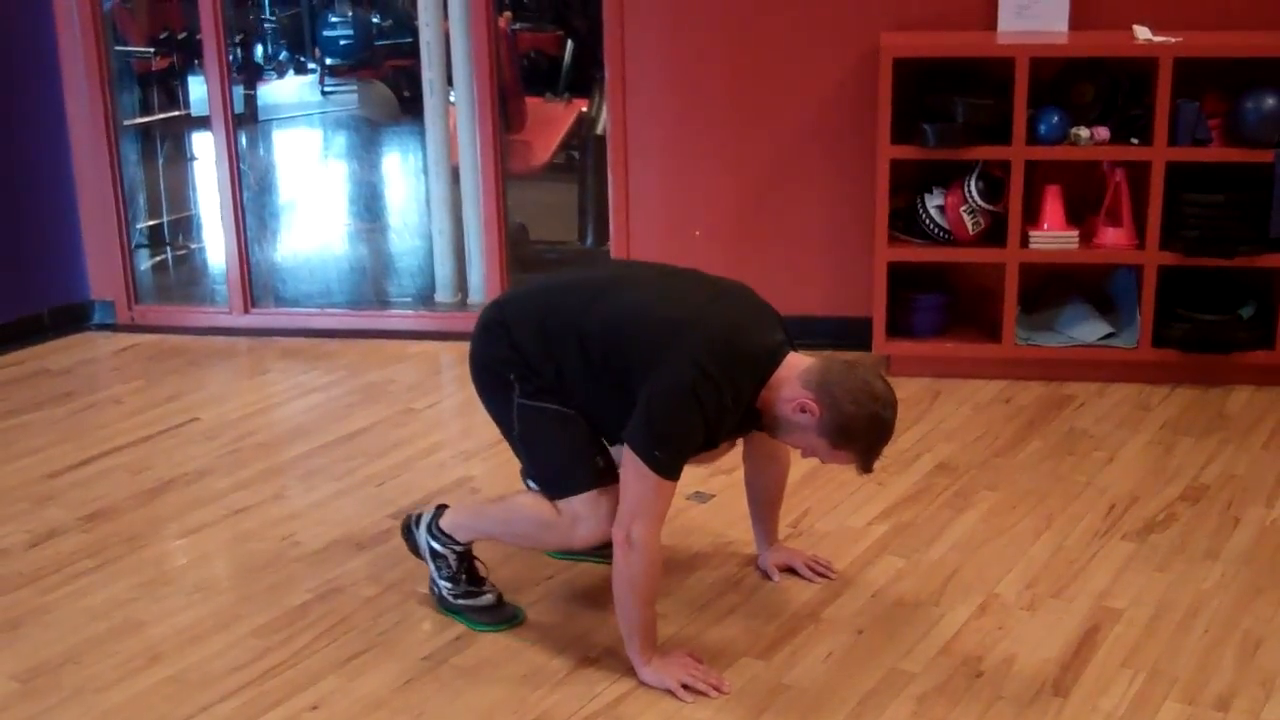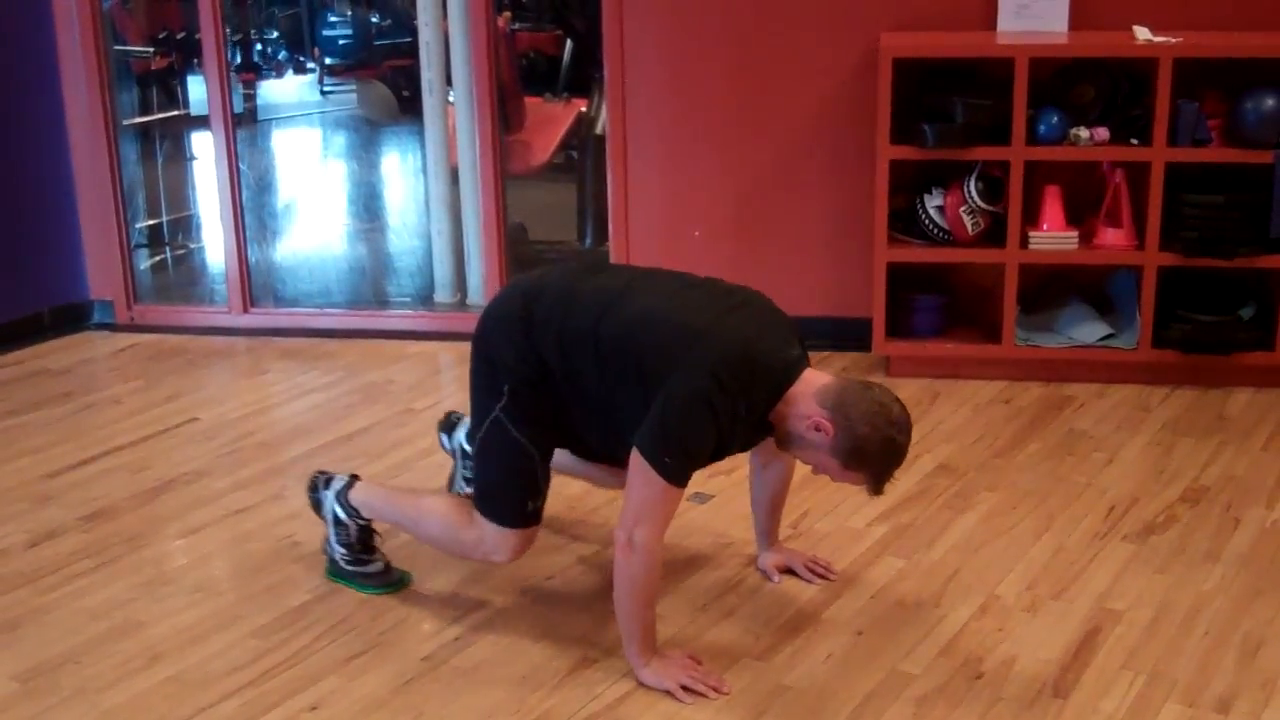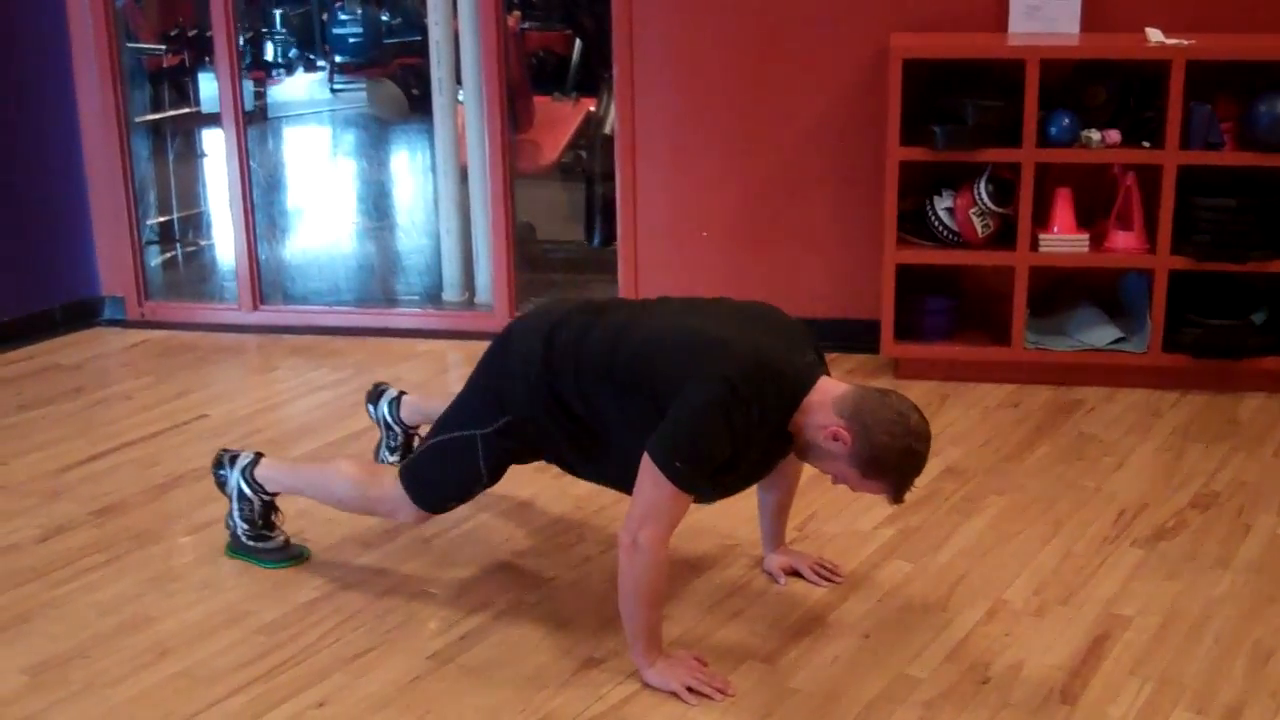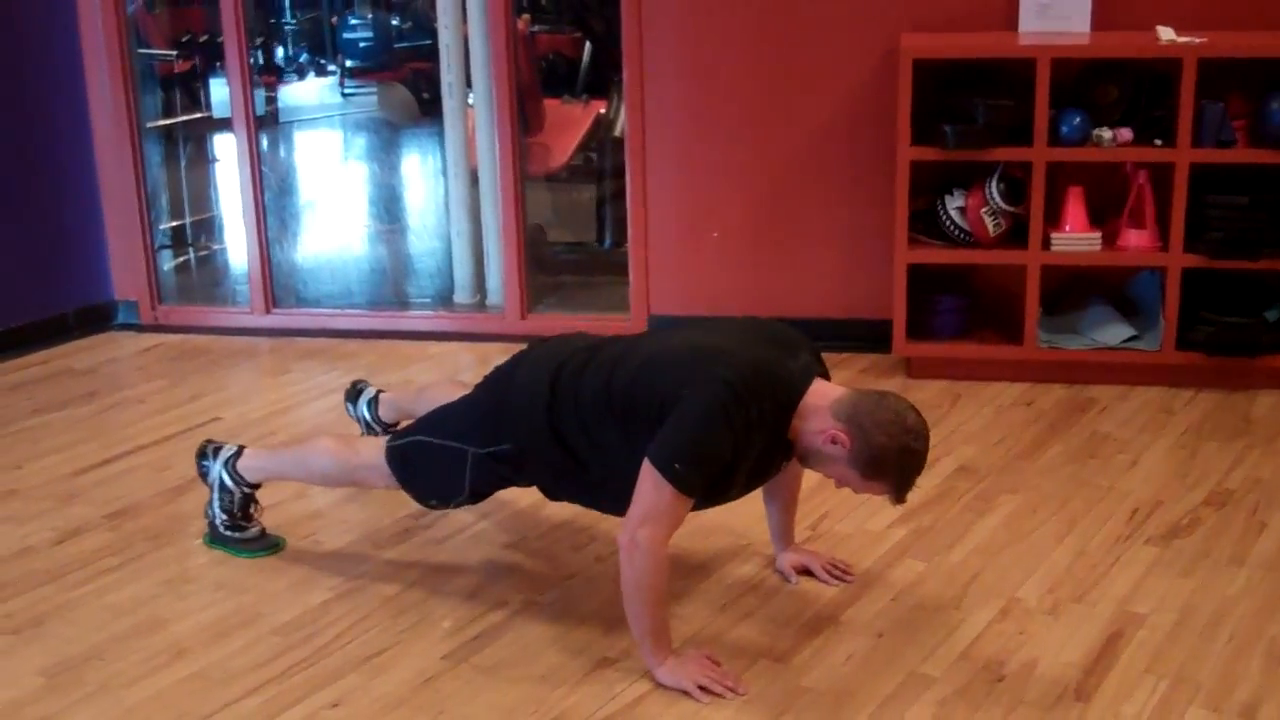
dt=0.3s
person 1, frame 1
left shoulder: (774, 353)
right shoulder: (694, 385)
left elbow: (764, 444)
right elbow: (633, 533)
left wrist: (769, 545)
right wrist: (647, 659)
left hip: (576, 340)
right hip: (515, 354)
left knee: (715, 438)
right knee: (594, 518)
left ankle: (556, 470)
right ankle: (443, 533)
person 1, frame 2
left shoulder: (787, 363)
right shoulder: (711, 395)
left elbow: (769, 446)
right elbow: (634, 536)
left wrist: (768, 546)
right wrist: (645, 660)
left hip: (572, 330)
right hip: (519, 343)
left knee: (617, 472)
right knee: (502, 541)
left ankle: (474, 440)
right ankle: (347, 500)
person 1, frame 3
left shoulder: (801, 367)
right shoulder: (726, 404)
left elbow: (779, 449)
right elbow: (639, 539)
left wrist: (774, 548)
right wrist: (650, 660)
left hip: (567, 355)
right hip: (532, 375)
right knee: (407, 499)
left ankle: (400, 412)
right ankle: (253, 478)
person 1, frame 4
left shoulder: (800, 372)
right shoulder: (723, 411)
left elbow: (780, 448)
right elbow: (639, 541)
left wrist: (784, 546)
right wrist: (660, 659)
left hip: (571, 376)
right hip: (533, 416)
left knee: (471, 404)
right knee: (379, 462)
left ankle: (376, 403)
right ankle: (234, 468)
